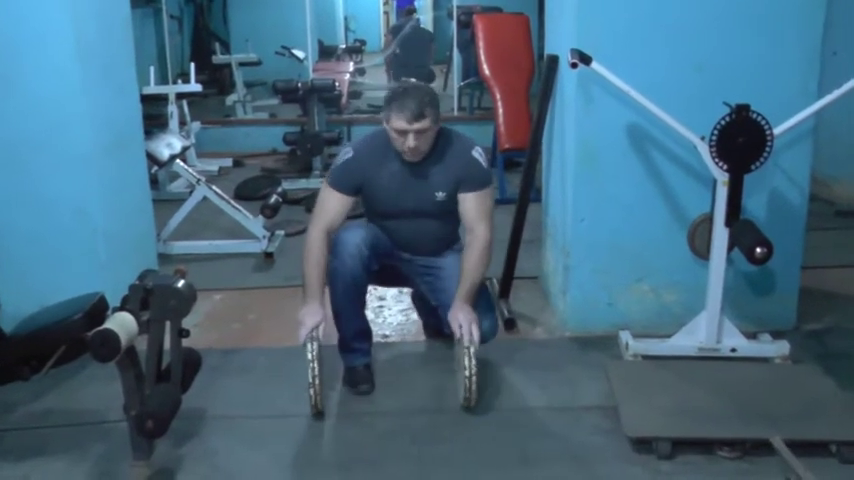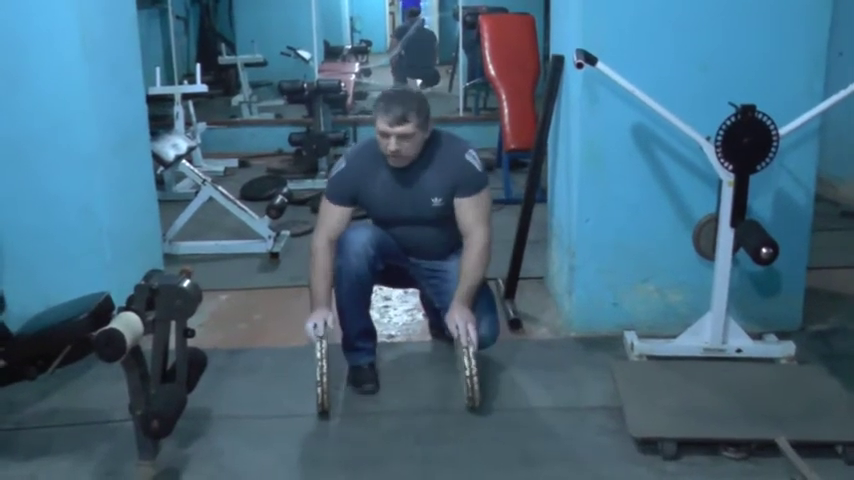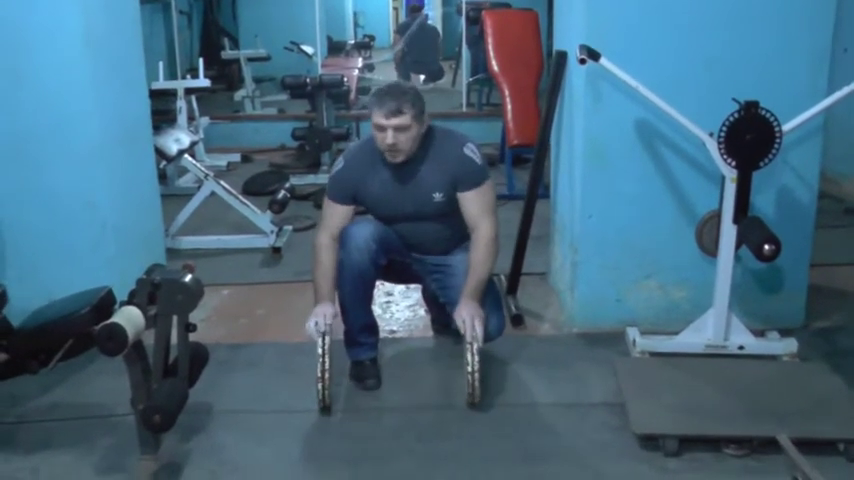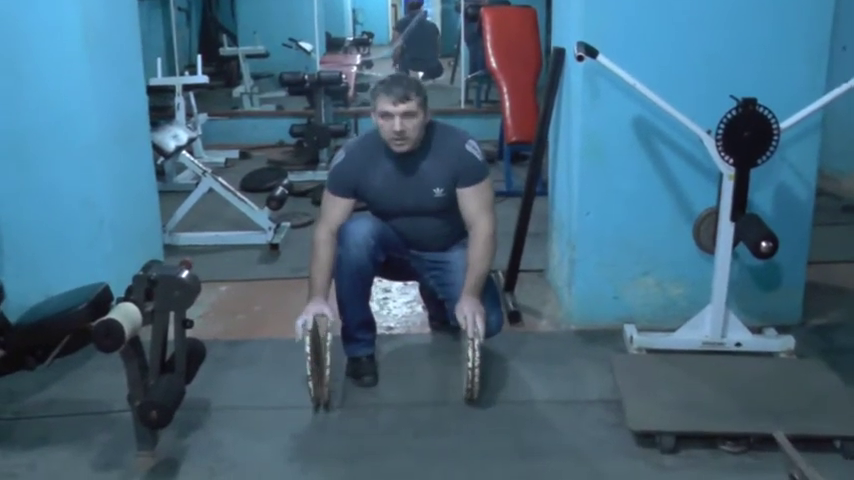
dt=0.3s
person 1, frame 1
left shoulder: (466, 155)
right shoulder: (359, 156)
left elbow: (479, 233)
right elbow: (320, 228)
left wrist: (464, 303)
right wrist: (313, 301)
left hip: (440, 256)
right hip: (384, 251)
left knee: (479, 328)
right knee: (348, 242)
left ankle: (430, 306)
right ankle: (355, 355)
person 1, frame 2
left shoulder: (460, 159)
right shoulder: (353, 166)
left elbow: (477, 237)
right elbow: (324, 238)
left wrist: (461, 303)
right wrist: (320, 306)
left hip: (446, 260)
right hip: (391, 257)
left knee: (481, 332)
right knee: (355, 241)
left ankle: (436, 304)
right ankle: (360, 356)
person 1, frame 3
left shoulder: (459, 153)
right shoulder: (352, 164)
left elbow: (484, 229)
right elbow: (328, 236)
left wrist: (470, 299)
right wrist: (324, 301)
left hip: (449, 255)
right hip: (393, 252)
left knee: (487, 326)
right knee: (357, 236)
left ankle: (438, 301)
right ankle: (362, 351)
person 1, frame 4
left shoulder: (460, 149)
right shoulder: (352, 157)
left elbow: (481, 226)
right elbow: (327, 230)
left wrist: (470, 295)
right wrist: (317, 297)
left hip: (447, 252)
right hip: (391, 249)
left knee: (485, 322)
right knee: (354, 232)
left ankle: (436, 297)
right ankle: (359, 348)
